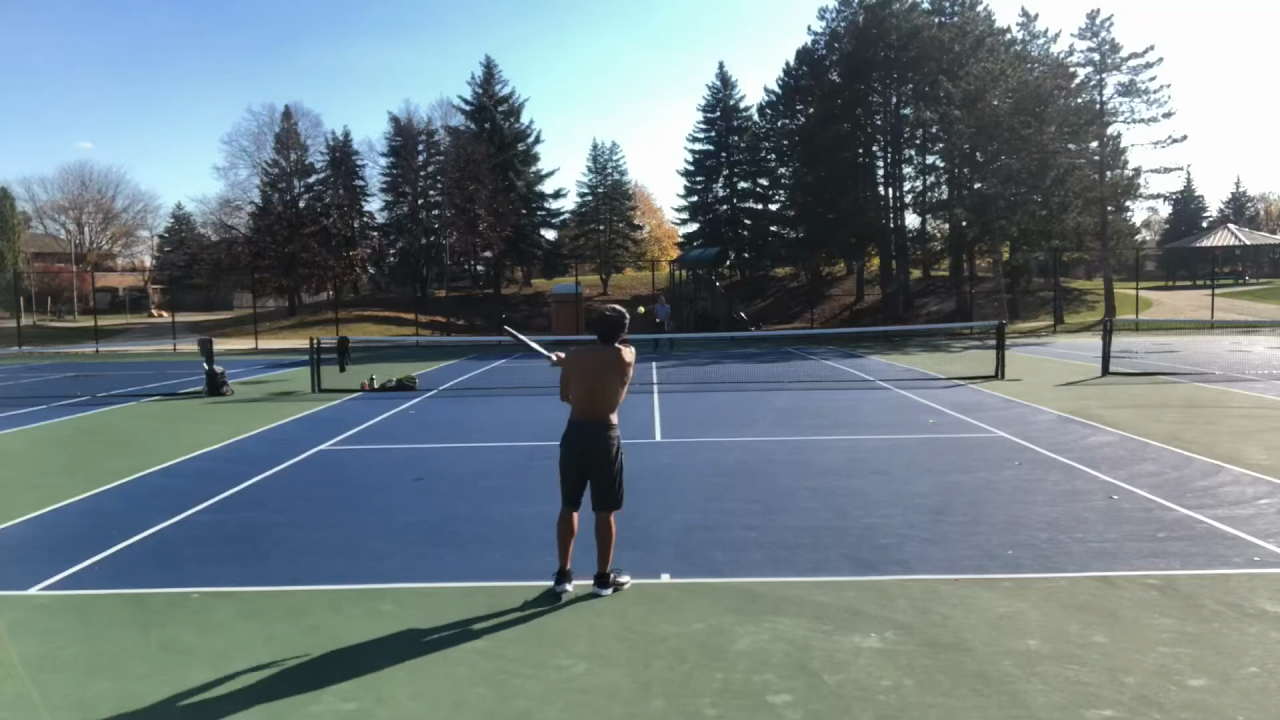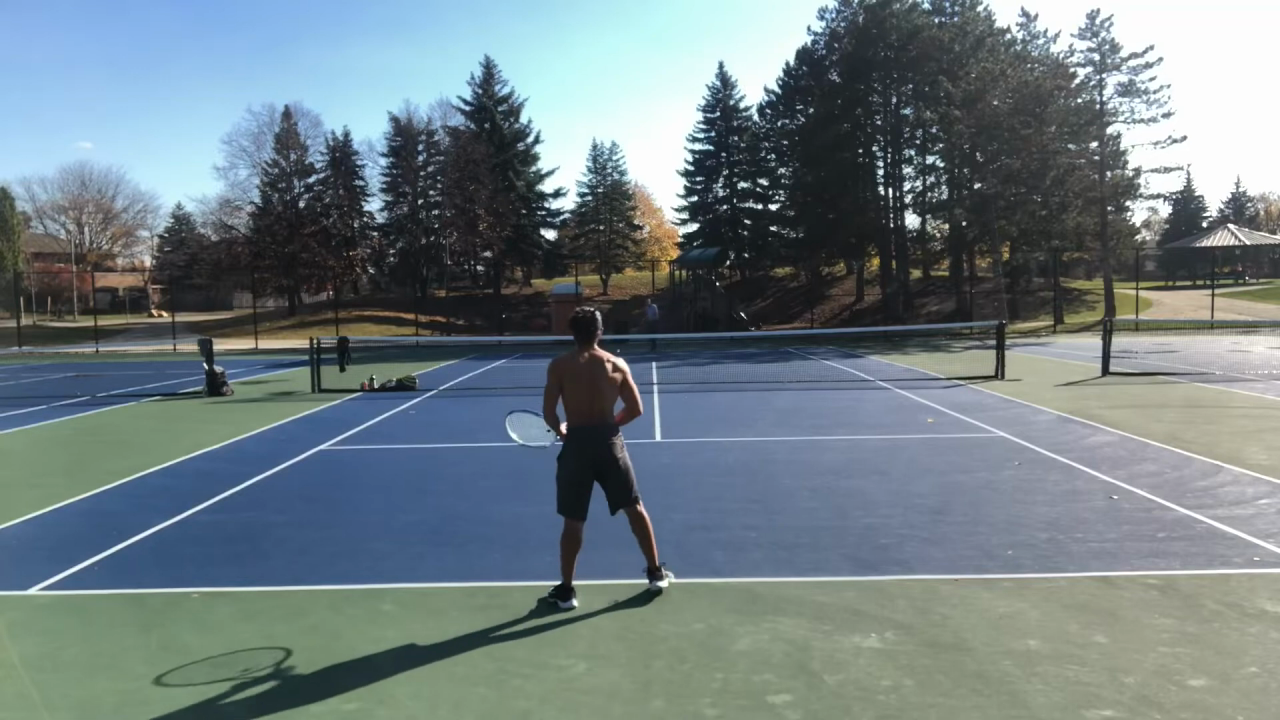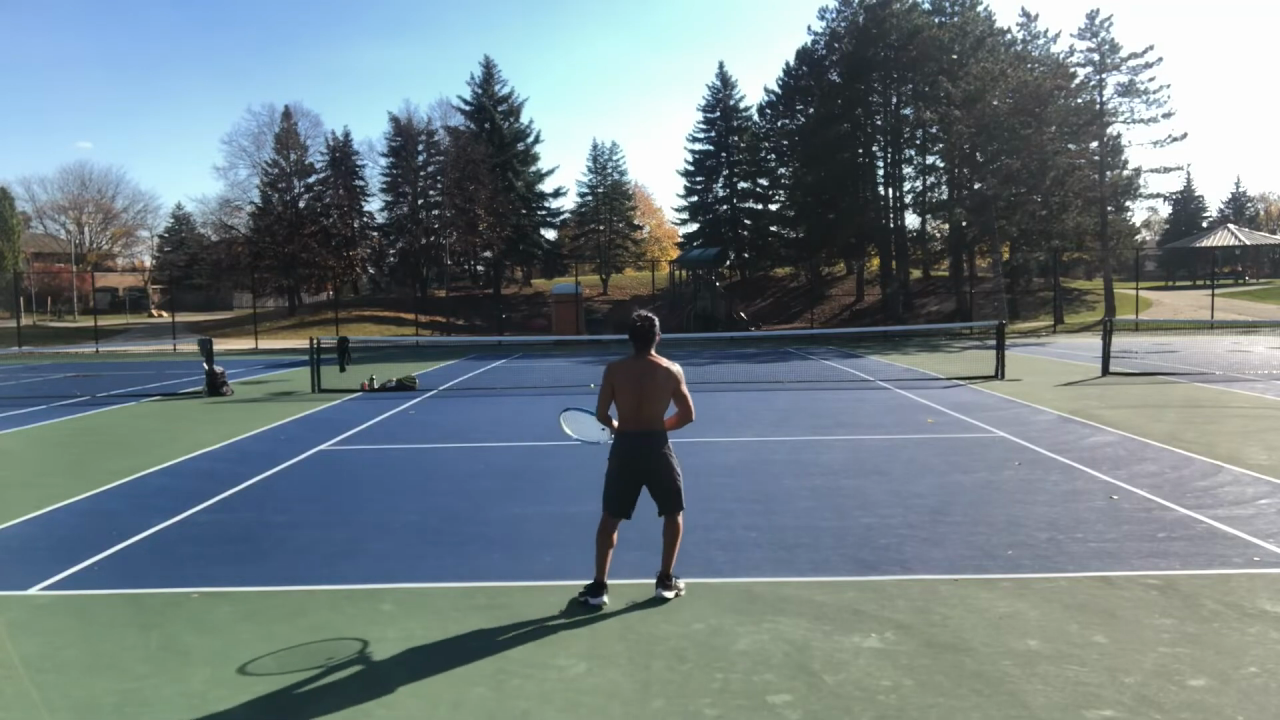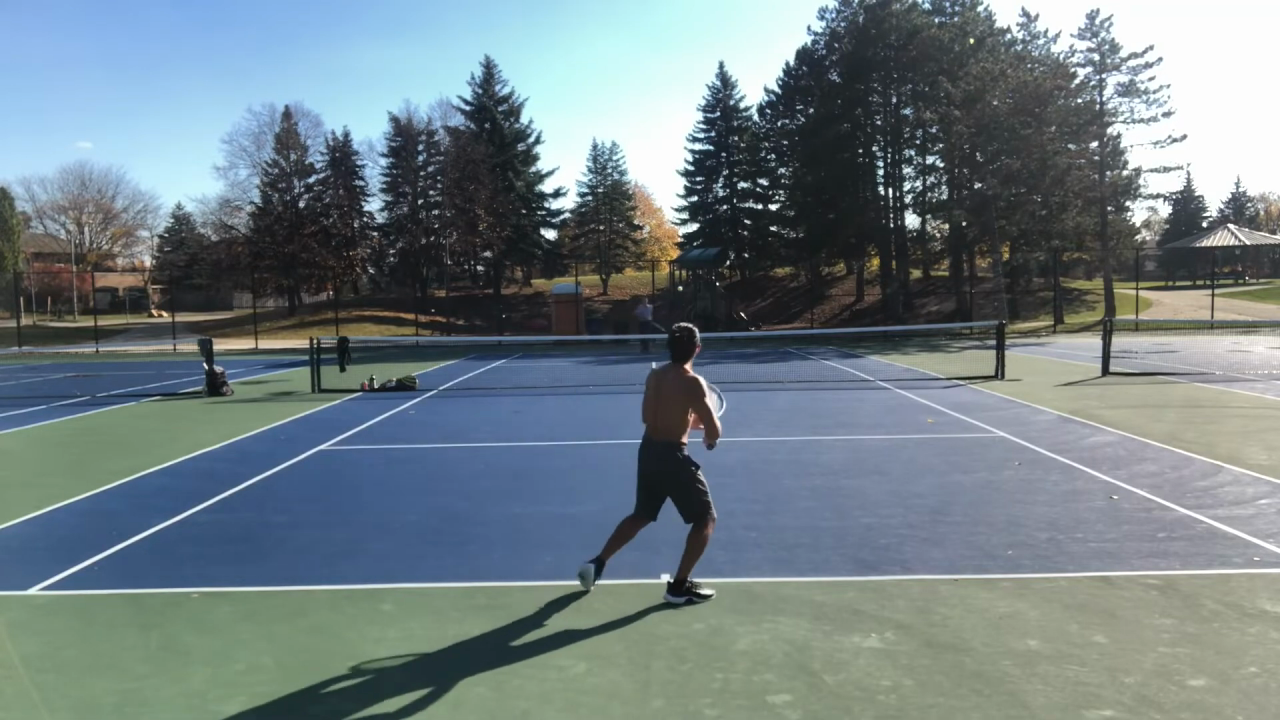
dt=0.7s
person 1, frame 1
left shoulder: (575, 357)
right shoulder: (627, 356)
left elbow: (565, 396)
left hip: (575, 433)
right hip: (605, 436)
left knee: (569, 508)
right knee: (605, 512)
left ankle: (563, 575)
right ankle: (603, 577)
person 1, frame 2
left shoulder: (559, 365)
right shoulder: (617, 365)
left elbow: (548, 412)
right elbow: (635, 409)
left wrist: (561, 431)
left hip: (577, 443)
right hip: (609, 440)
left knee: (573, 521)
right knee: (634, 507)
left ankle: (566, 589)
right ankle: (655, 571)
person 1, frame 3
left shoulder: (614, 369)
right shoulder: (672, 370)
left elbow: (601, 414)
right elbow: (687, 415)
left hip: (625, 447)
right hip: (657, 447)
left knee: (610, 518)
right knee: (673, 514)
left ankle: (599, 585)
right ankle: (666, 580)
person 1, frame 4
left shoulder: (655, 375)
right shoulder: (693, 382)
right elbow: (714, 430)
right wrist: (710, 439)
left hip: (648, 452)
right hip: (671, 458)
left knee: (641, 516)
right knee: (706, 519)
left ankle: (596, 563)
right ankle: (680, 586)
